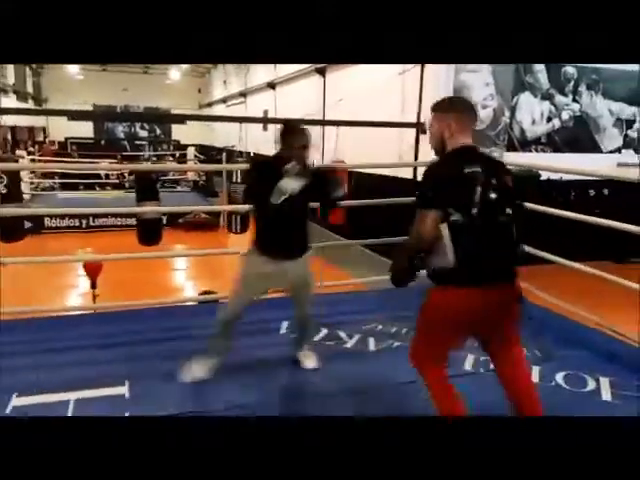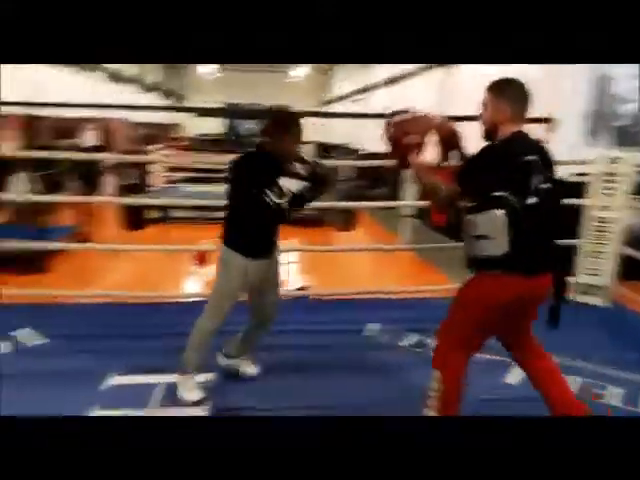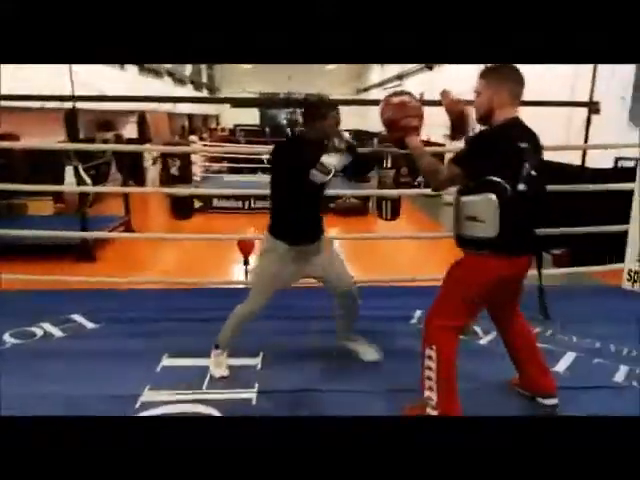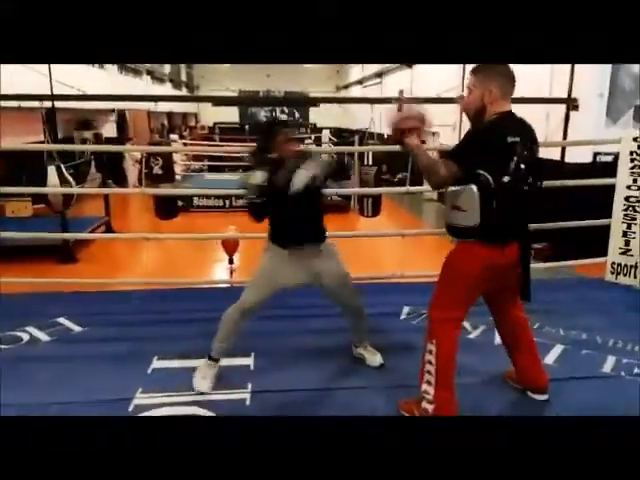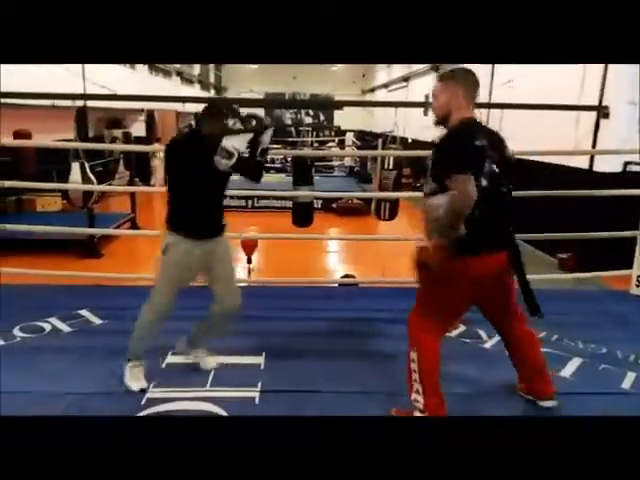
dt=0.5s
person 1, frame 1
left shoulder: (440, 172)
right shoulder: (500, 170)
left elbow: (426, 232)
right elbow: (512, 225)
left wrist: (404, 259)
left hip: (456, 291)
right hip: (502, 285)
left knee: (426, 358)
right knee: (509, 359)
person 1, frame 2
left shoulder: (496, 154)
right shoulder: (538, 154)
left elbow: (442, 197)
left wrist: (415, 161)
left hip: (499, 277)
right hip: (539, 274)
left knee: (451, 350)
right knee: (521, 343)
left ankle: (441, 412)
right ankle: (572, 412)
person 1, frame 3
left shoulder: (492, 140)
right shoulder: (527, 139)
left elbow: (440, 179)
left wrist: (412, 140)
right wrist: (463, 127)
left hip: (487, 257)
right hip: (517, 253)
left knee: (440, 326)
right knee: (508, 316)
left ankle: (442, 410)
right ankle: (541, 385)
person 1, frame 4
left shoulder: (484, 135)
right shoulder: (524, 132)
left elbow: (439, 176)
left wrist: (414, 142)
left hip: (478, 247)
right hip: (512, 244)
left knee: (442, 320)
right knee: (509, 310)
left ankle: (436, 406)
right ankle: (534, 380)
person 1, frame 5
left shoulder: (453, 142)
right shoulder: (493, 140)
left elbow: (464, 195)
left wrist: (438, 242)
left hip: (464, 256)
right hip: (499, 251)
left knee: (423, 325)
right knee: (511, 320)
left ankle: (428, 410)
right ankle: (540, 388)
person 2, frame 1
left shoulder: (306, 174)
right shoulder: (261, 169)
left elbow: (329, 199)
right elbow: (263, 206)
left wrist: (325, 184)
right wrist: (287, 187)
left hip: (297, 257)
right hip: (263, 256)
left knee: (304, 312)
right knee: (231, 311)
left ankle: (304, 347)
right ankle: (209, 357)
person 2, frame 2
left shoulder: (280, 165)
right shoulder: (246, 165)
left elbow: (295, 204)
right elbow: (258, 208)
left wrist: (315, 183)
right wrist: (294, 181)
left hip: (266, 254)
right hip: (238, 254)
left knee: (266, 312)
right knee: (213, 319)
left ankle: (232, 354)
right ankle: (187, 373)
person 2, frame 3
left shoulder: (323, 149)
right shoulder: (285, 150)
left elbow: (359, 167)
right elbow: (302, 185)
right wrist: (329, 163)
left hip: (315, 241)
right hip: (283, 244)
left knee: (347, 290)
right knee: (255, 304)
left ankle: (350, 338)
right ankle: (221, 348)
person 2, frame 4
left shoulder: (310, 162)
right shoulder: (262, 173)
right elbow: (259, 214)
right wrist: (259, 189)
left hip: (316, 247)
right hip: (281, 250)
left knee: (350, 301)
right knee: (243, 306)
left ankle: (361, 344)
right ankle: (213, 359)
person 2, frame 5
left shoulder: (224, 144)
right shoulder: (180, 147)
left elbow: (254, 174)
right elbow: (202, 177)
left wrist: (257, 141)
right wrist: (230, 147)
left hip: (214, 238)
right hip: (183, 240)
left knee: (230, 303)
right knee: (159, 306)
left ankle: (193, 344)
right ankle: (135, 360)
